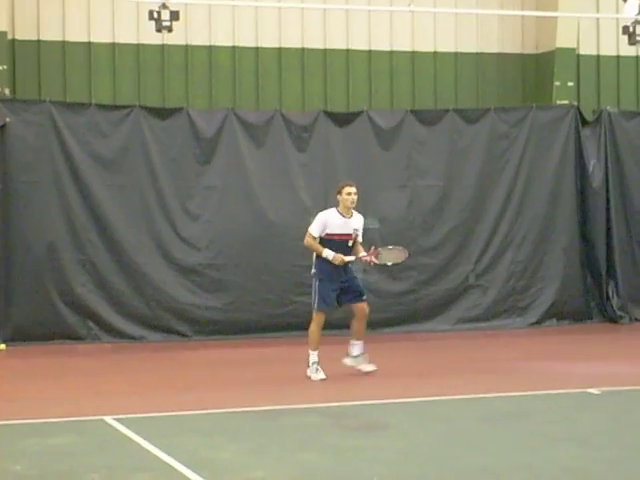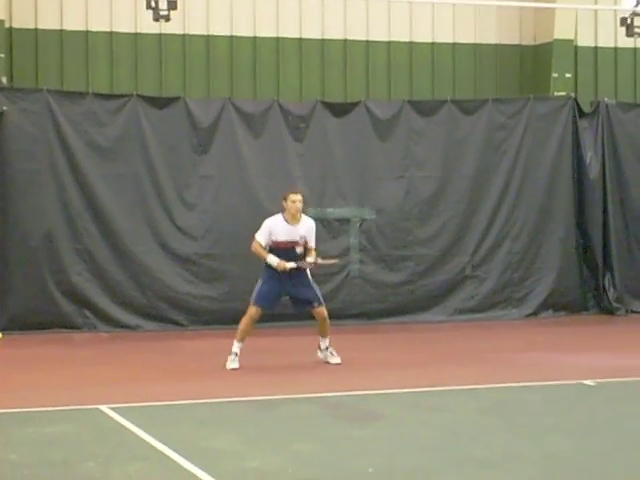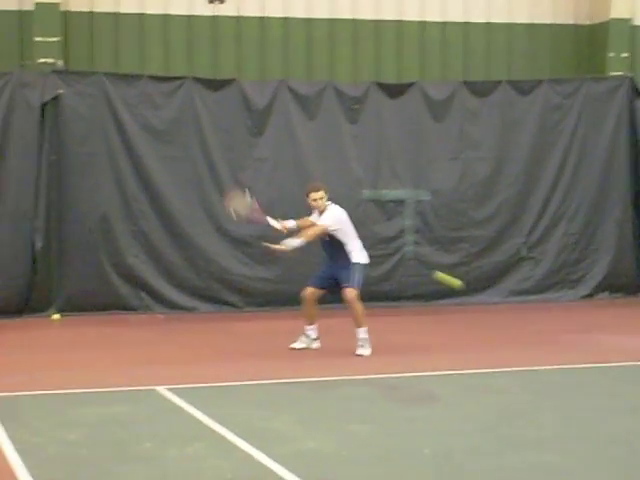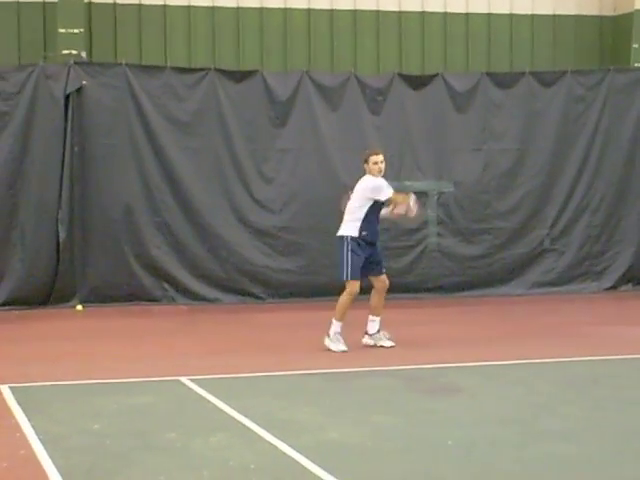
dt=0.7s
person 1, frame 1
left shoulder: (359, 219)
right shoulder: (325, 216)
right elbow: (308, 240)
left wrist: (365, 256)
right wrist: (329, 255)
left hip: (346, 273)
right hip: (324, 273)
left knee: (362, 311)
right knee: (318, 319)
left ankle: (356, 356)
right ankle: (313, 365)
person 1, frame 2
left shoulder: (310, 224)
right shoulder: (272, 223)
left elbow: (311, 250)
right elbow: (255, 246)
left wrist: (310, 260)
right wrist: (273, 260)
left hip: (299, 275)
right hip: (273, 275)
left knee: (322, 314)
right knee: (252, 313)
left ankle: (325, 349)
right ankle: (235, 353)
person 1, frame 3
left shoulder: (333, 212)
right shoulder: (319, 213)
left elbow: (316, 231)
right elbow: (312, 222)
left wrist: (290, 242)
right wrist: (291, 225)
left hip: (353, 260)
right hip: (333, 262)
left knee: (350, 296)
right knee: (308, 296)
left ankle: (363, 340)
right ankle: (310, 337)
person 1, frame 4
left shoulder: (373, 186)
right shoulder: (374, 183)
right elbow: (399, 199)
left wrist: (392, 207)
right wrist: (409, 200)
left hip: (367, 241)
right hip: (352, 239)
left knee: (382, 284)
right knee: (353, 289)
left ankle: (372, 333)
right ankle: (333, 334)
